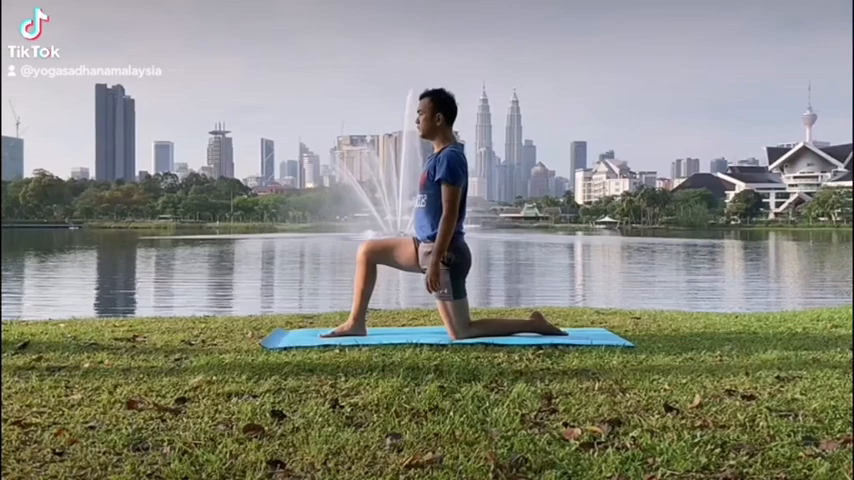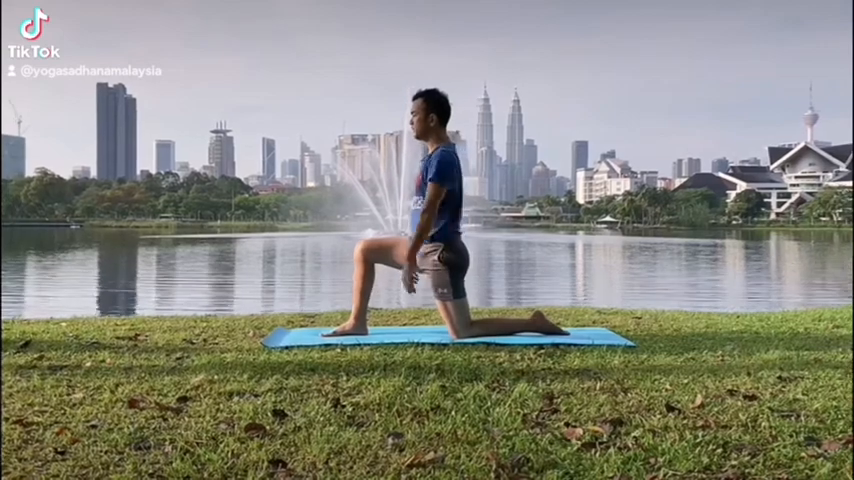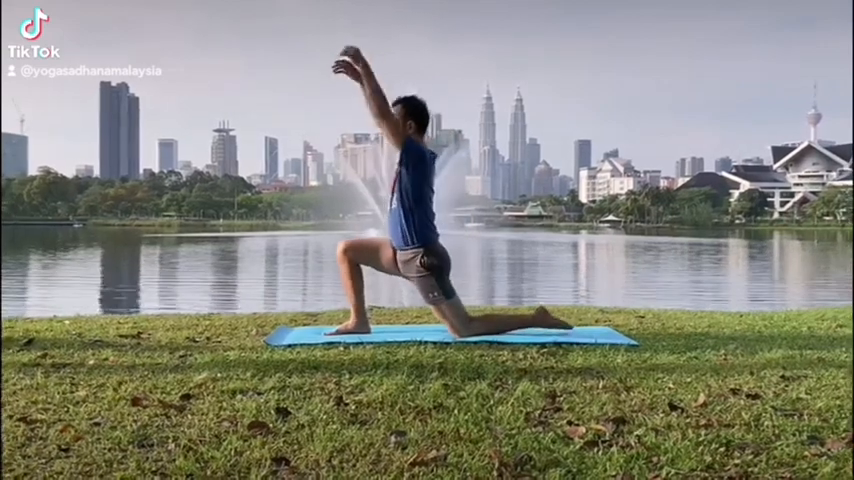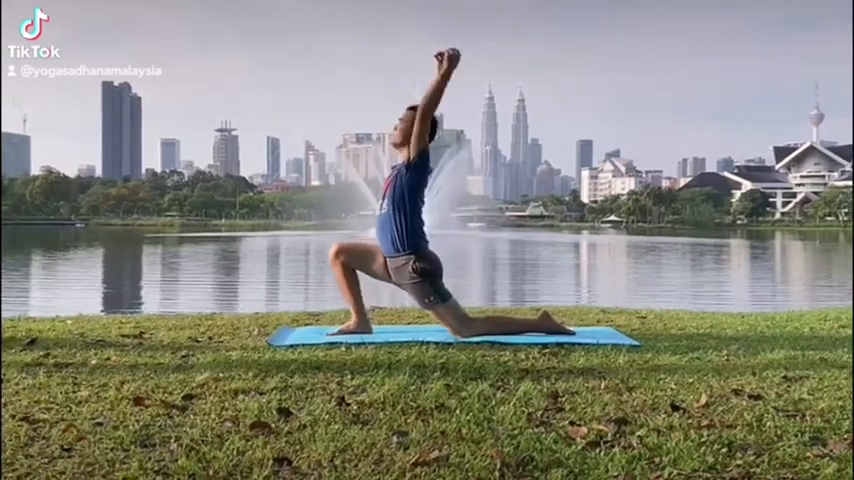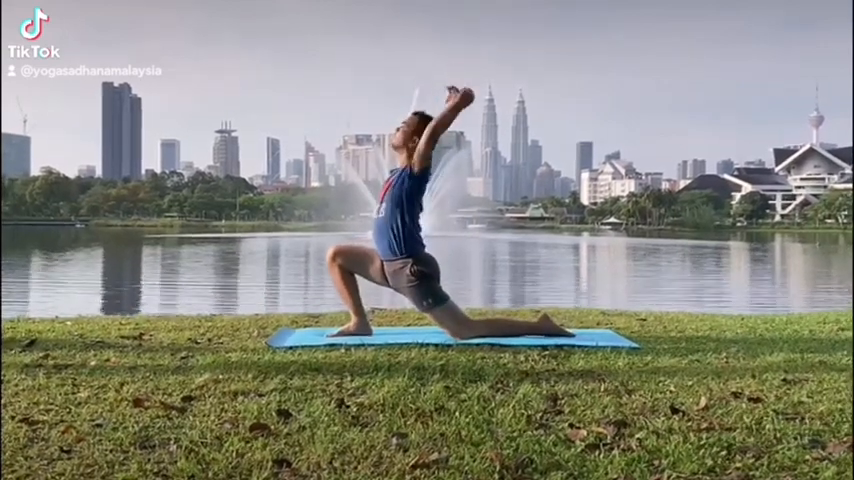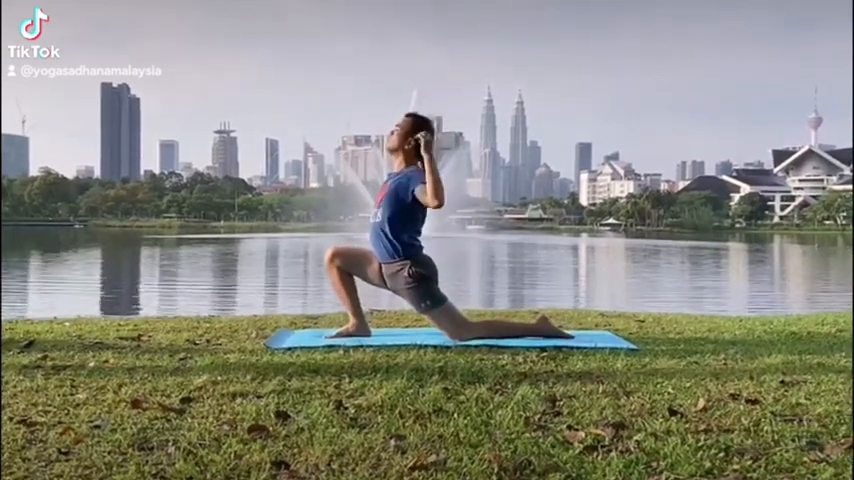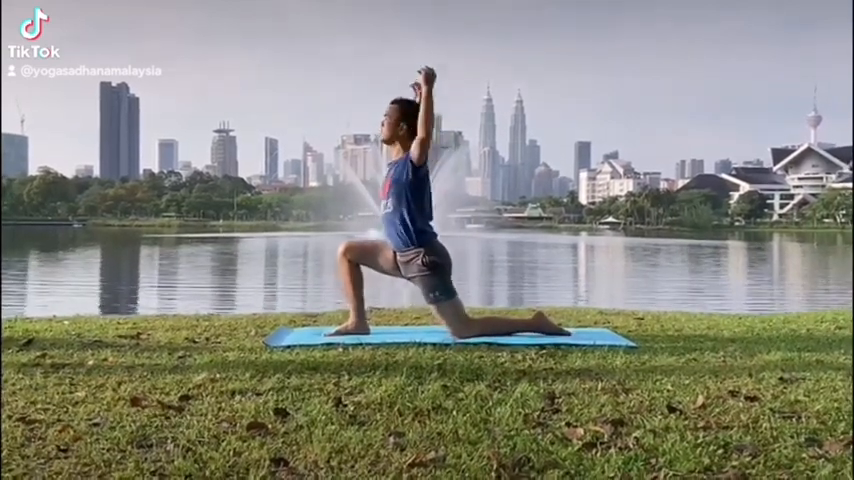
dt=0.7s
person 1, frame 1
left shoulder: (450, 158)
right shoulder: (439, 155)
left elbow: (450, 214)
left wrist: (434, 264)
left hip: (444, 252)
right hip: (426, 245)
left knee: (461, 332)
right knee: (367, 251)
left ankle: (533, 324)
right ankle: (356, 323)
person 1, frame 2
left shoulder: (442, 158)
right shoulder: (436, 155)
left elbow: (429, 212)
left wrist: (409, 261)
right wrist: (412, 255)
left hip: (441, 253)
right hip: (426, 247)
left knee: (462, 331)
right knee: (363, 250)
left ankle: (533, 323)
right ankle: (357, 322)
person 1, frame 3
left shoulder: (416, 155)
right shoulder: (414, 157)
left elbow: (382, 115)
right elbow: (385, 115)
left wrist: (362, 68)
right wrist: (361, 78)
left hip: (422, 259)
right hip: (403, 252)
left knee: (465, 328)
right knee: (346, 250)
left ankle: (537, 319)
right ankle: (358, 321)
person 1, frame 4
left shoulder: (416, 165)
right shoulder: (404, 167)
left elbow: (424, 115)
right elbow: (423, 113)
left wrist: (446, 72)
right wrist: (442, 72)
left hip: (414, 265)
right hip: (394, 260)
left knee: (466, 328)
right knee: (339, 253)
left ankle: (540, 324)
right ankle: (359, 321)
person 1, frame 5
left shoulder: (414, 172)
right shoulder: (401, 173)
left elbow: (432, 133)
right elbow: (432, 132)
left wrist: (457, 105)
right wrist: (451, 107)
left hip: (411, 270)
right hip: (391, 264)
left knee: (465, 331)
right knee: (337, 256)
left ankle: (539, 326)
right ankle: (359, 323)
person 1, frame 6
left shoulder: (413, 177)
right shoulder: (399, 176)
left elbow: (436, 200)
left wrist: (428, 156)
left hip: (409, 271)
right hip: (388, 266)
left knee: (463, 332)
right knee: (335, 257)
left ankle: (536, 328)
right ankle: (358, 323)
person 1, frame 7
left shoulder: (413, 163)
right shoulder: (399, 162)
left elbow: (423, 134)
right elbow: (419, 131)
left wrist: (427, 89)
right wrist: (420, 97)
left hip: (424, 258)
right hip: (402, 254)
left knee: (463, 329)
right knee: (347, 252)
left ankle: (534, 324)
right ankle: (357, 322)
